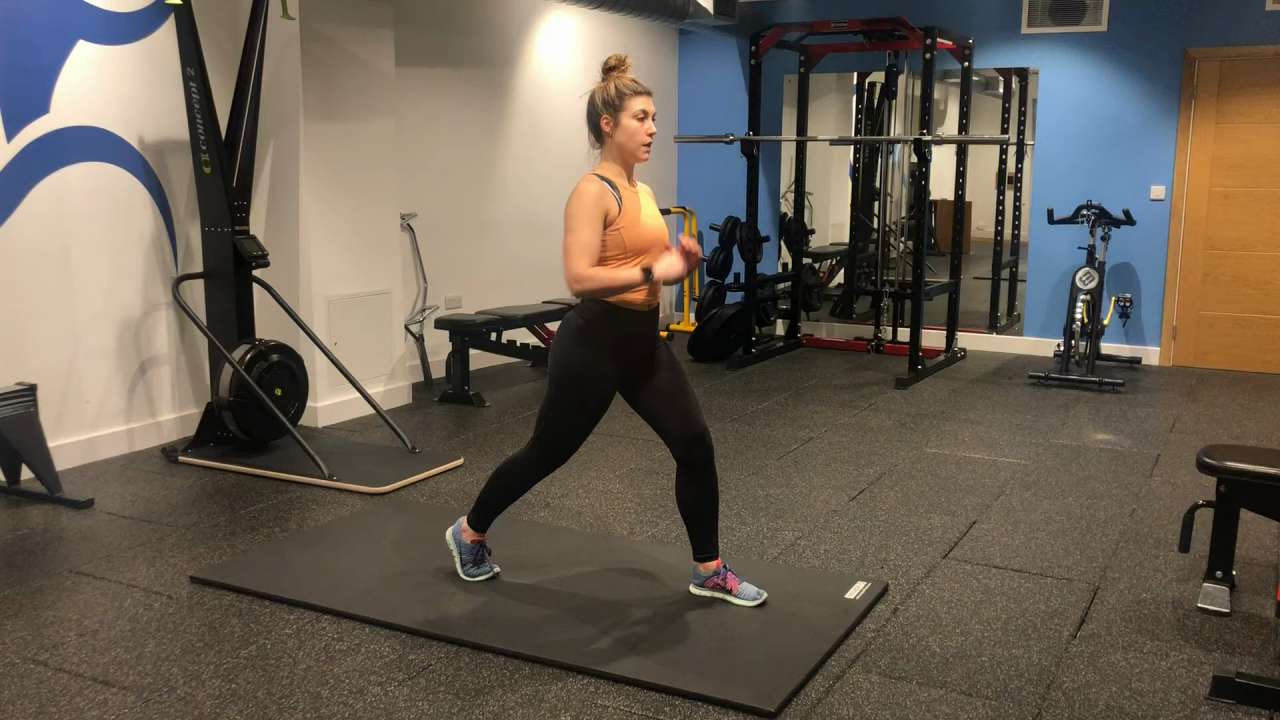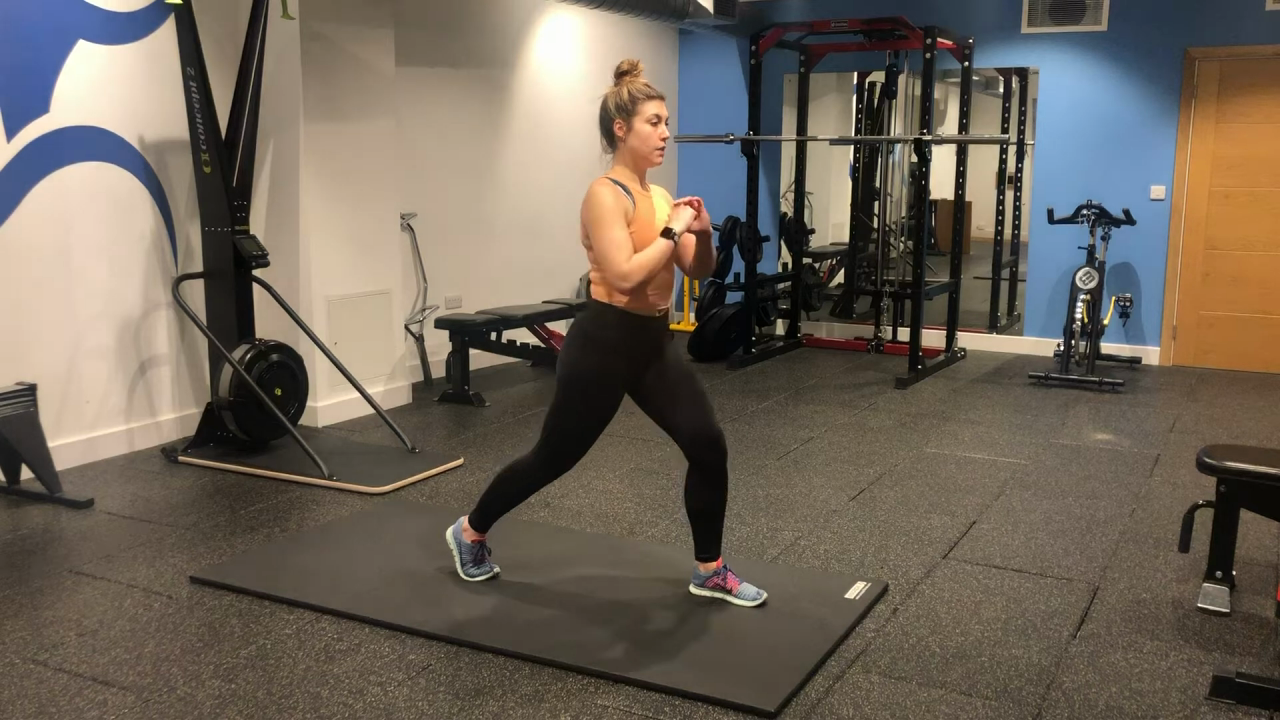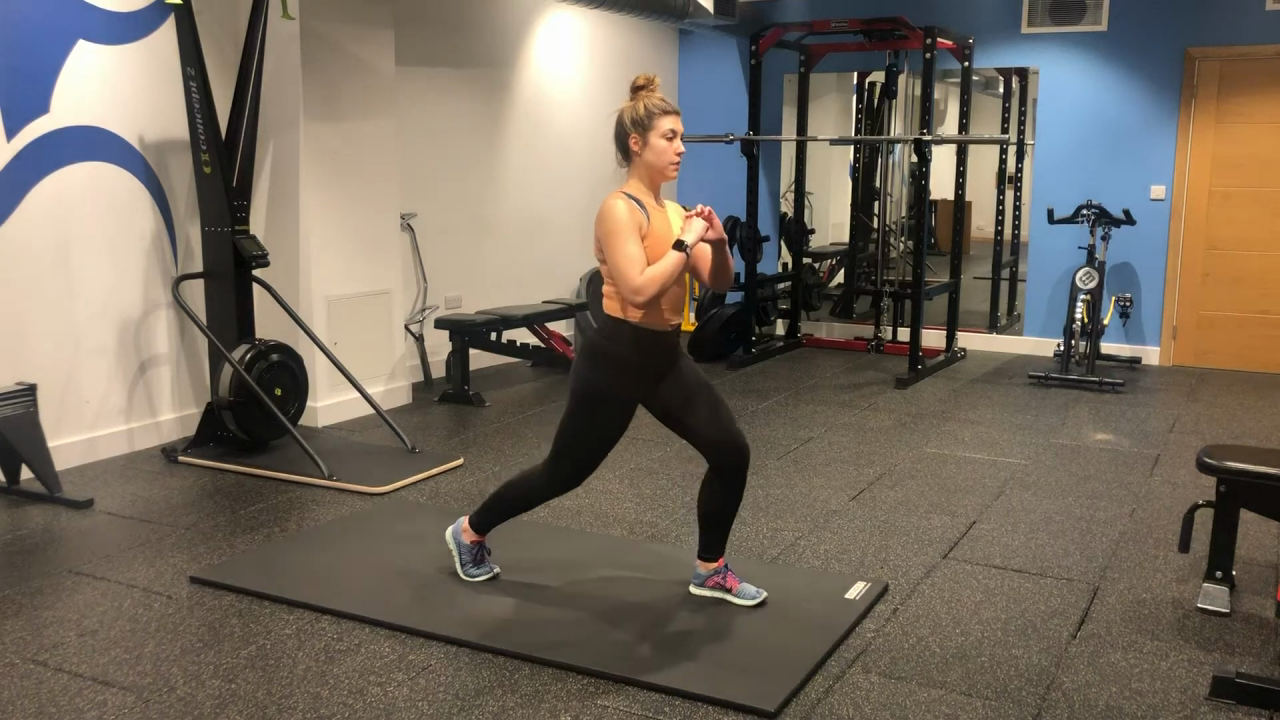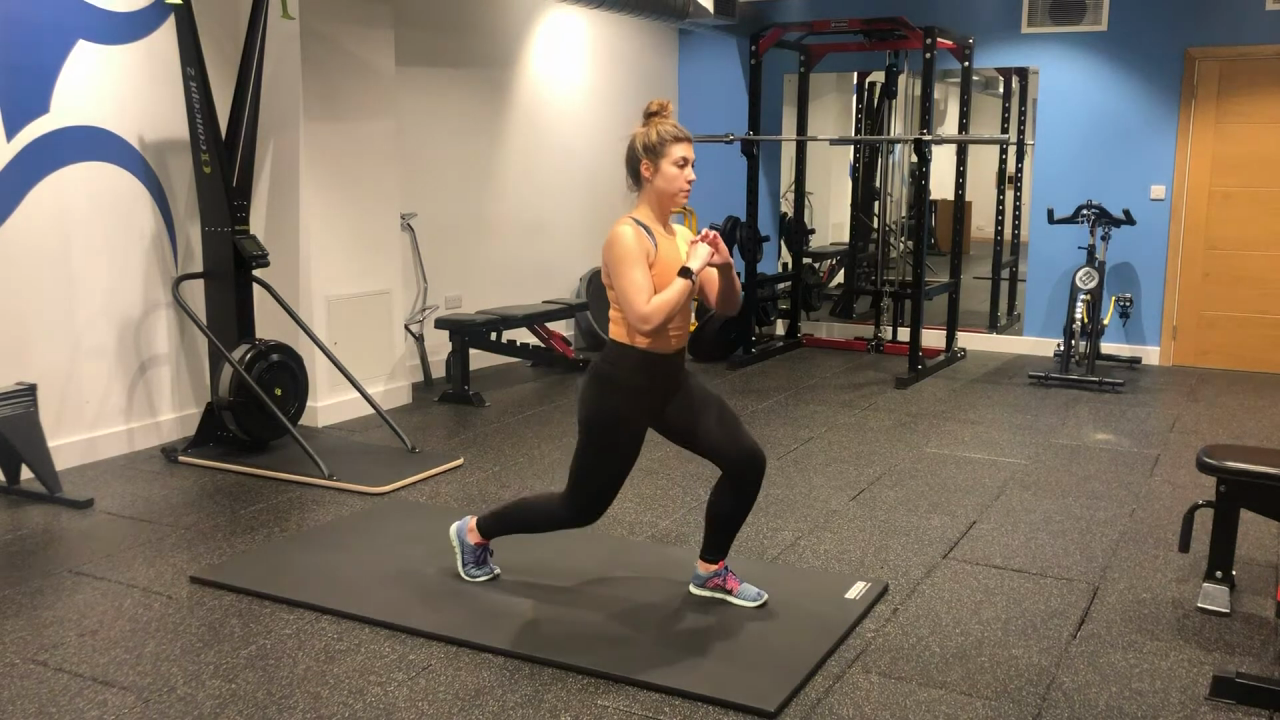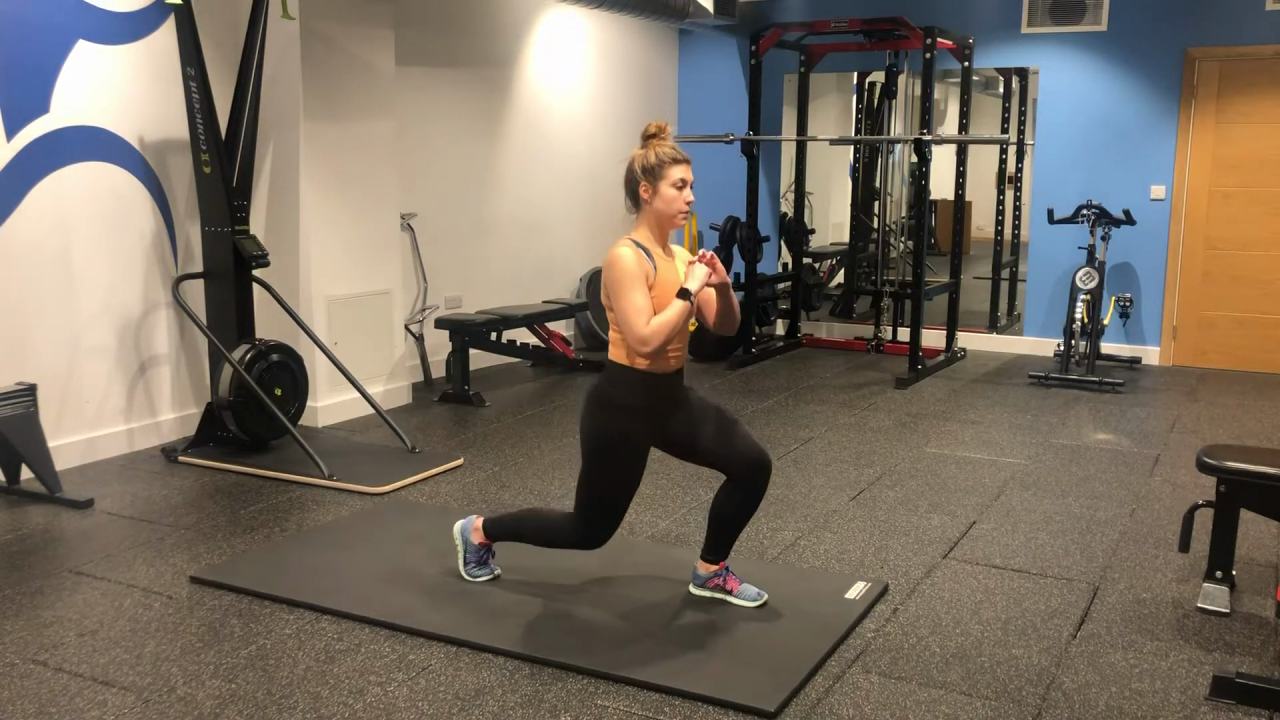
dt=0.4s
person 1, frame 1
left shoulder: (644, 193)
right shoulder: (592, 192)
right elbow: (579, 276)
left wrist: (682, 258)
right wrist: (653, 271)
left hip: (644, 339)
right hip: (593, 340)
left knee: (695, 446)
right knee: (547, 454)
left ankle: (709, 570)
right ankle: (470, 532)
person 1, frame 2
left shoulder: (659, 195)
right shoulder: (605, 195)
left elbow: (700, 271)
right elbow: (625, 275)
left wrist: (702, 232)
right wrist: (672, 231)
left hip: (653, 343)
right hip: (603, 343)
left knee: (708, 447)
right knee: (553, 458)
left ankle: (709, 571)
right ankle: (470, 532)
person 1, frame 3
left shoulder: (673, 211)
right shoulder: (619, 209)
left elbow: (719, 283)
right elbow: (638, 289)
left wrist: (717, 243)
right wrist: (686, 243)
left hip: (665, 356)
right hip: (615, 358)
left knee: (731, 452)
right knee: (564, 472)
left ankle: (710, 570)
right ankle: (469, 532)
person 1, frame 4
left shoulder: (681, 235)
right shoulder: (627, 236)
left elbow: (728, 307)
right elbow: (645, 318)
left wrist: (723, 266)
right wrist: (691, 269)
left hip: (671, 378)
right hip: (623, 381)
left knee: (747, 461)
right knee: (583, 505)
left ankle: (710, 572)
right ankle: (475, 532)
person 1, frame 5
left shoulder: (678, 256)
right shoulder: (626, 258)
left elbow: (726, 327)
right elbow: (644, 340)
left wrist: (721, 286)
right wrist: (689, 289)
left hip: (670, 396)
right hip: (623, 402)
left knee: (753, 465)
right knee: (591, 529)
left ankle: (710, 572)
right ankle: (479, 531)
